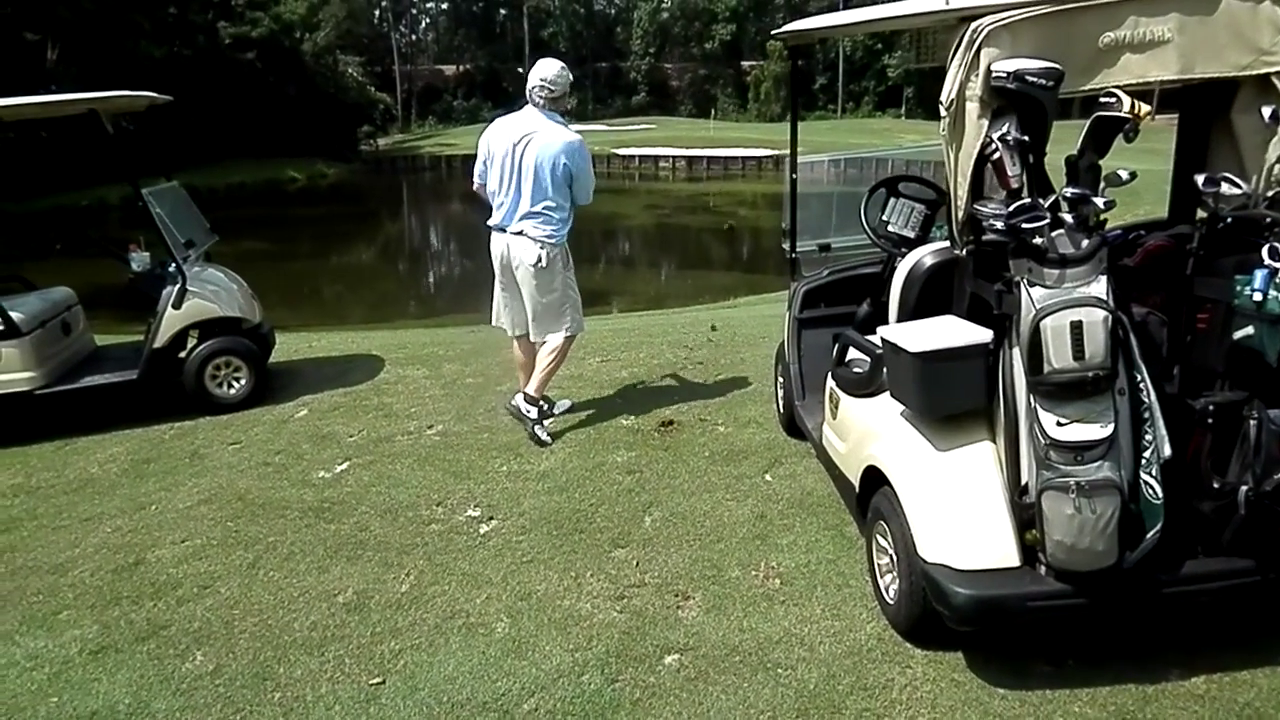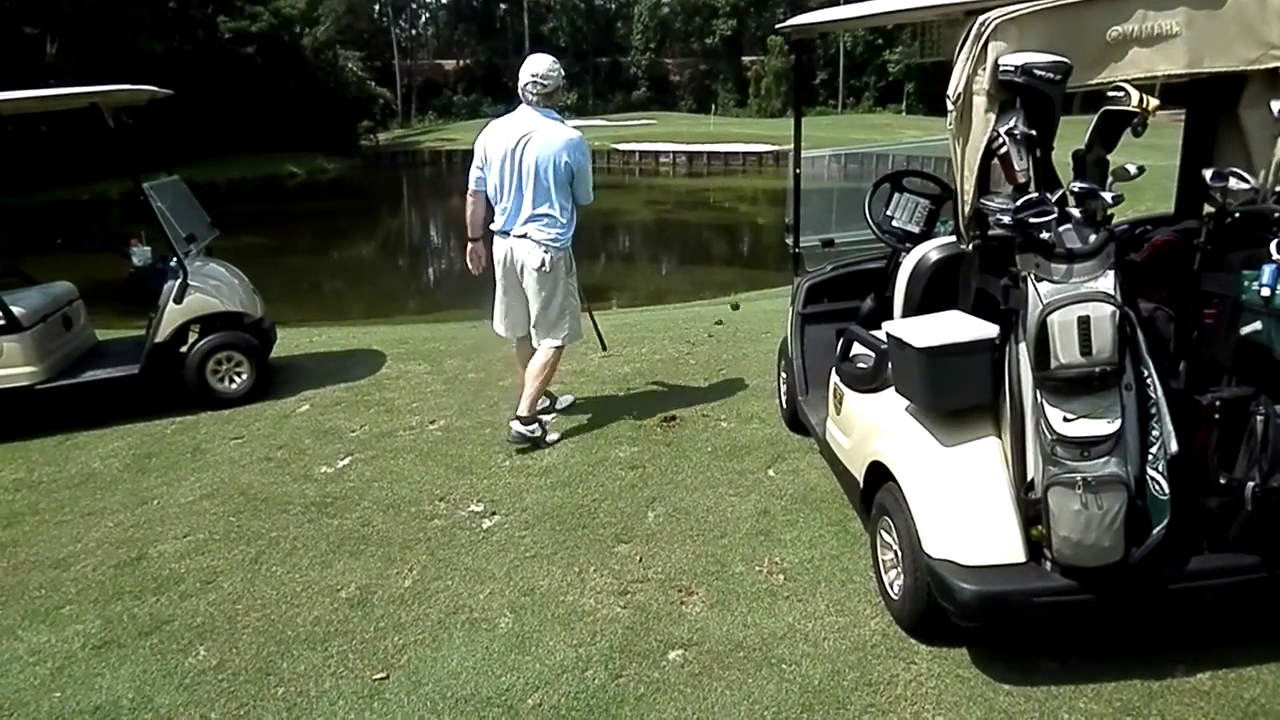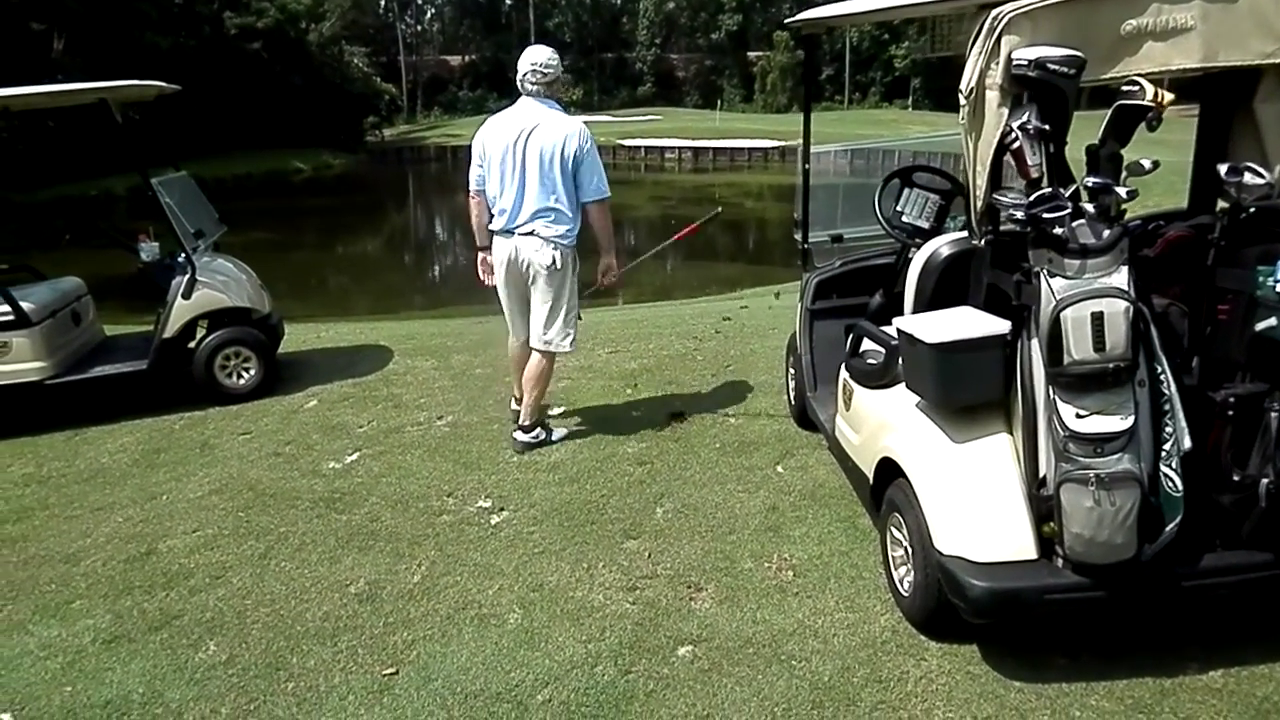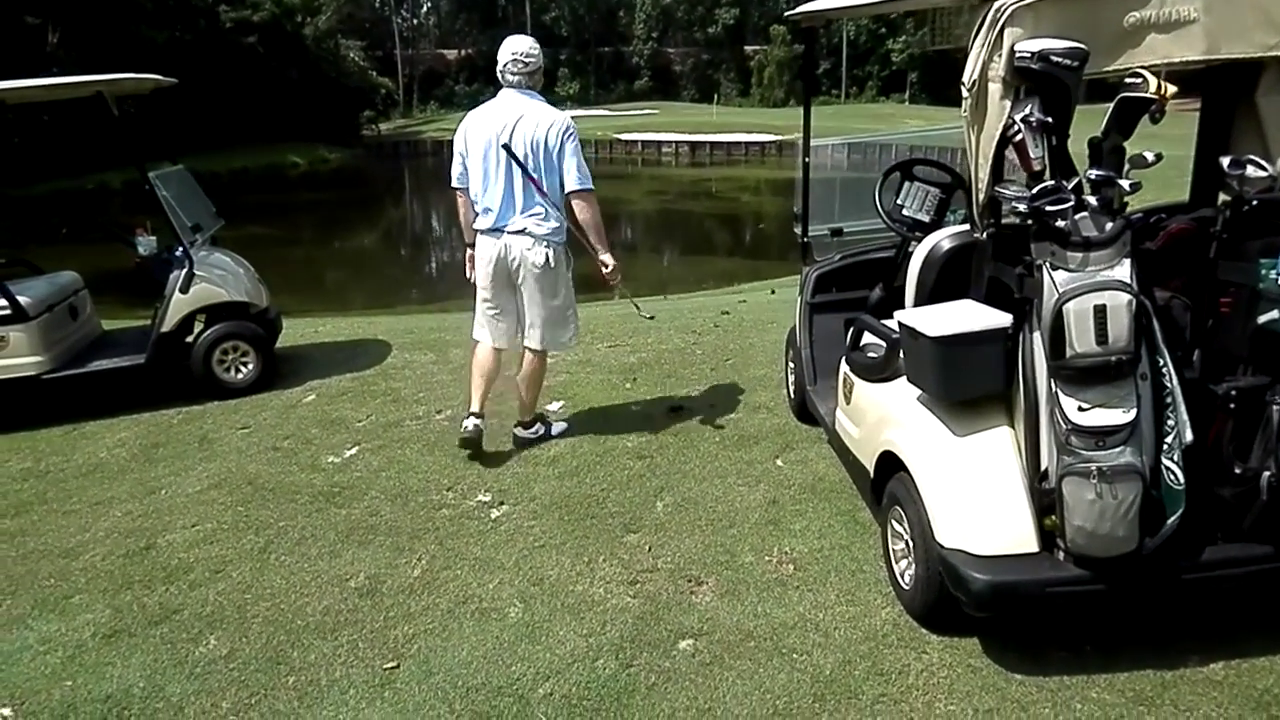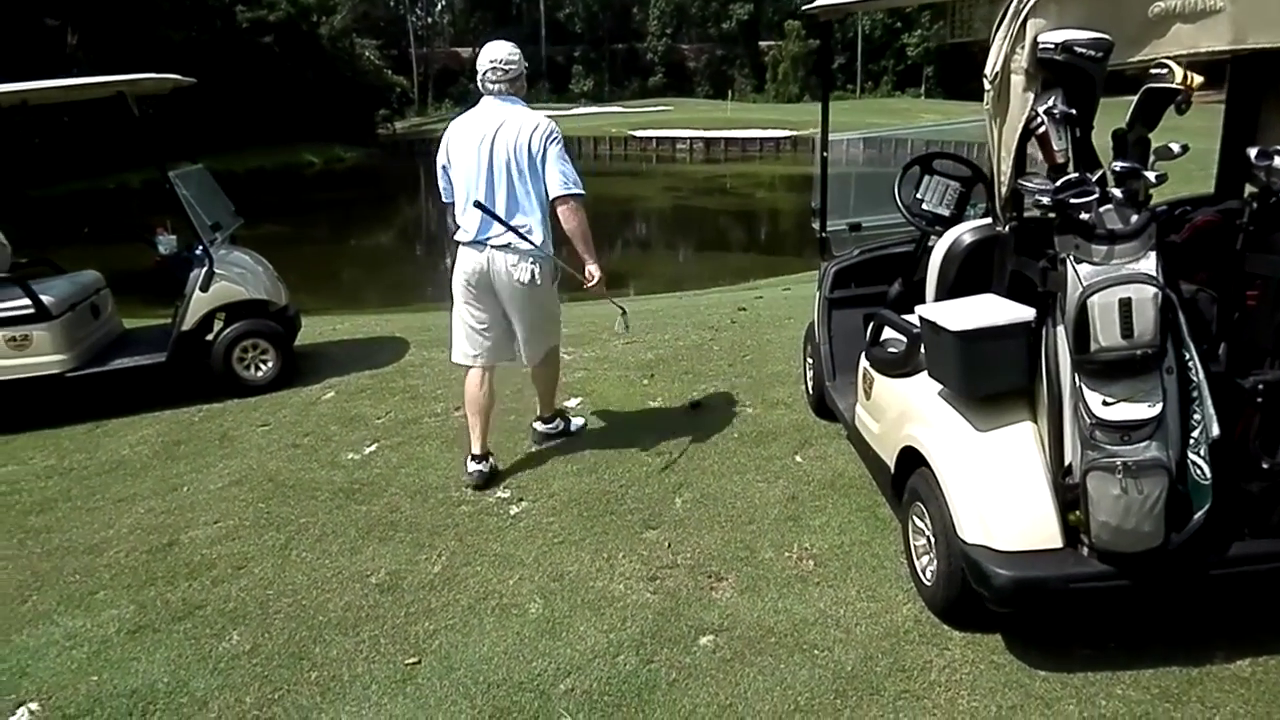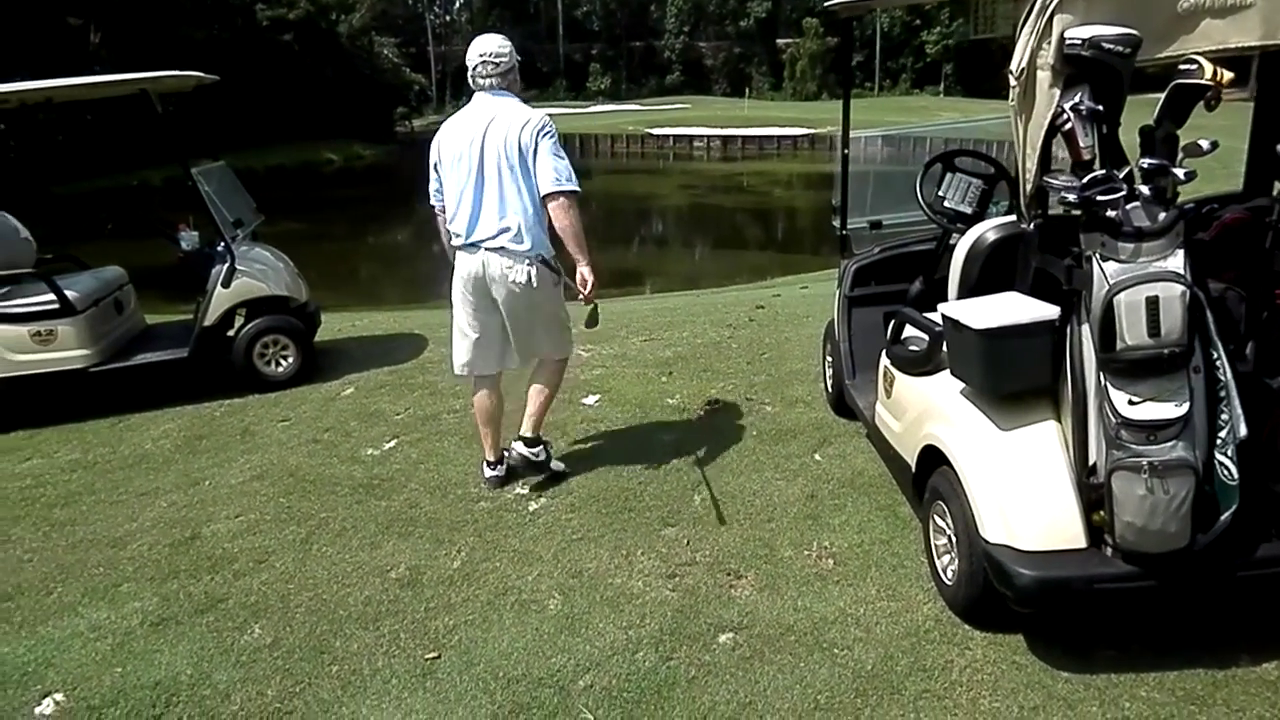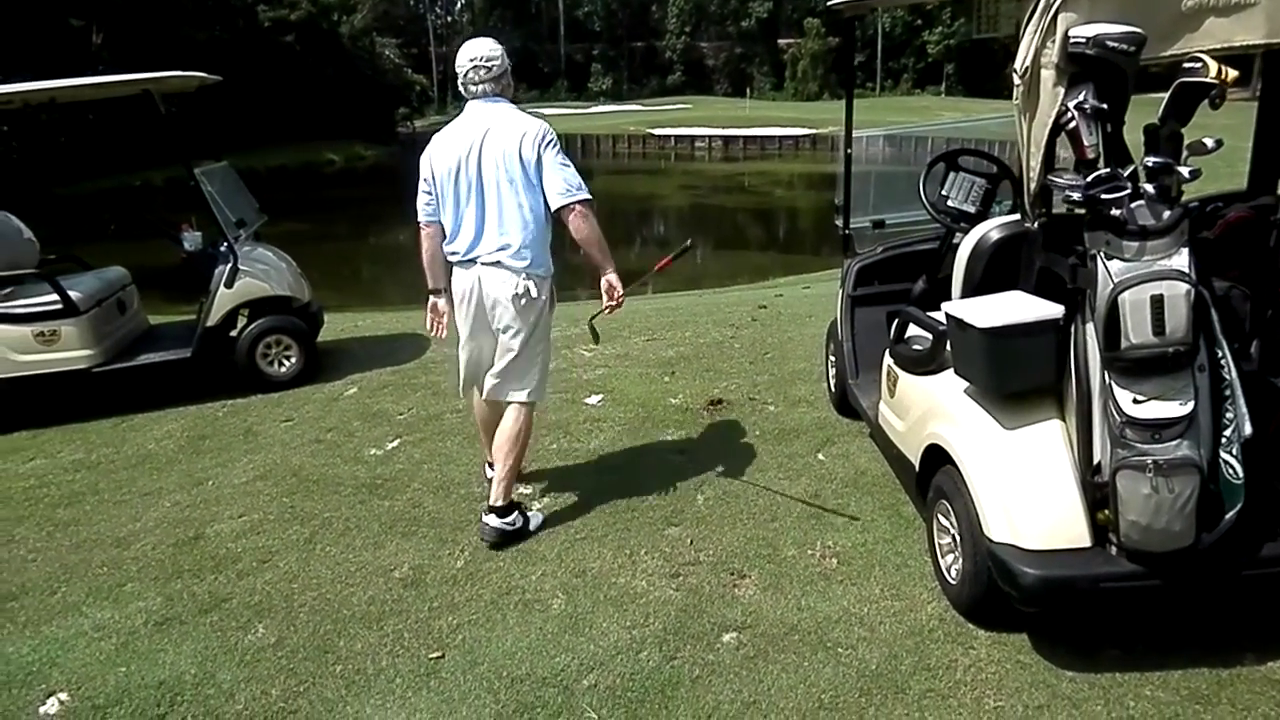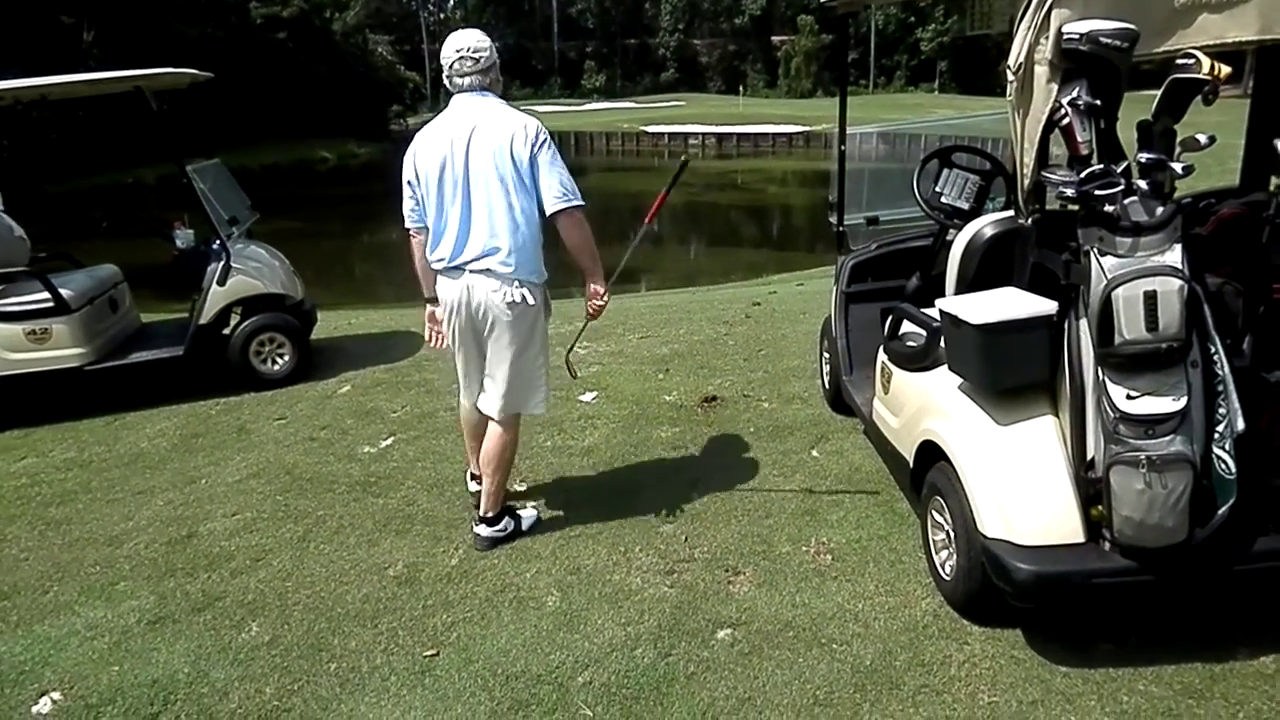
dt=0.3s
person 1, frame 1
left shoulder: (496, 130)
right shoulder: (570, 143)
left elbow: (479, 186)
right elbow: (582, 199)
left hip: (501, 240)
right hip: (541, 246)
left knee: (521, 329)
right knee: (562, 329)
left ankle: (533, 399)
right ankle: (530, 398)
person 1, frame 2
left shoulder: (493, 132)
right shoulder: (570, 140)
left elbow: (475, 194)
right elbow: (581, 201)
left wrist: (474, 239)
left hip: (504, 244)
right hip: (547, 249)
left knee: (523, 332)
right knee: (552, 338)
left ankle: (539, 398)
right ankle: (524, 420)
person 1, frame 3
left shoulder: (491, 128)
right shoulder: (573, 131)
left elbow: (477, 196)
right elbow: (596, 203)
left wrist: (483, 248)
right wrist: (608, 255)
left hip: (505, 245)
right hip: (551, 247)
left knee: (520, 333)
right knee: (545, 341)
left ankle: (520, 400)
right ankle: (528, 427)
person 1, frame 4
left shoulder: (473, 122)
right shoulder: (555, 122)
left elbow: (462, 194)
right elbow: (580, 195)
left wrist: (471, 244)
right wrist: (602, 251)
left hip: (489, 243)
right hip: (538, 245)
left knee: (489, 335)
right knee: (537, 341)
left ankle: (474, 416)
right ankle: (527, 425)
person 1, frame 5
left shoulder: (456, 131)
right shoulder: (538, 127)
right elbow: (566, 202)
right wrist: (589, 260)
left hip: (470, 259)
right hip: (524, 258)
left knee: (478, 360)
right knee: (543, 346)
left ankle: (478, 457)
right ankle: (548, 420)
person 1, frame 6
left shoulder: (448, 131)
right shoulder: (532, 123)
left elbow: (442, 211)
right elbow: (559, 200)
right wrist: (581, 261)
left hip: (470, 263)
right hip: (522, 262)
left knee: (484, 369)
right knee: (552, 353)
left ankle: (494, 461)
right ankle: (529, 440)
person 1, frame 7
left shoulder: (440, 143)
right shoulder: (531, 131)
left elbow: (430, 229)
right elbow: (574, 209)
left wrist: (437, 291)
right wrist: (608, 269)
left hip: (465, 279)
right hip: (520, 279)
left knee: (484, 381)
right knee: (520, 393)
left ankle: (495, 464)
right ankle: (500, 508)
person 1, frame 8
left shoulder: (424, 141)
right shoulder: (523, 129)
left elbow: (418, 233)
right elbow: (567, 214)
left wrist: (431, 300)
right wrist: (595, 278)
left hip: (453, 287)
right hip: (510, 286)
left knee: (474, 393)
right knee: (505, 405)
left ankle: (475, 475)
right ankle: (492, 517)
